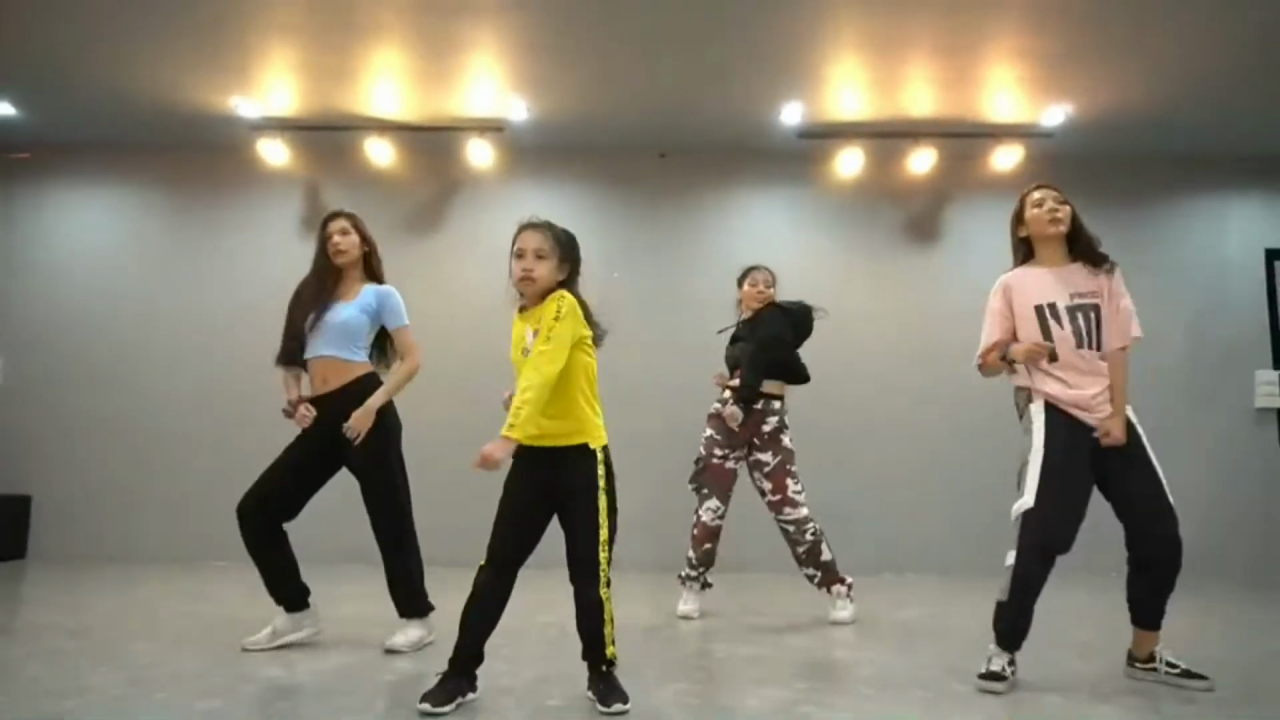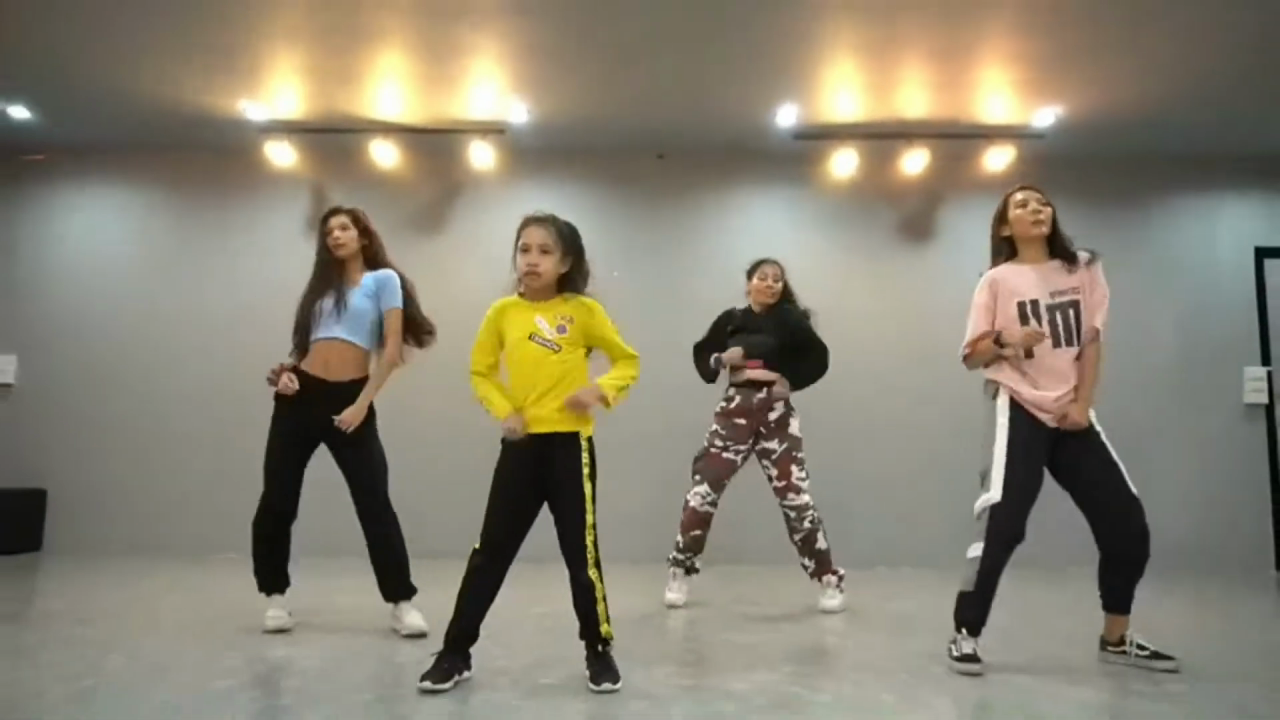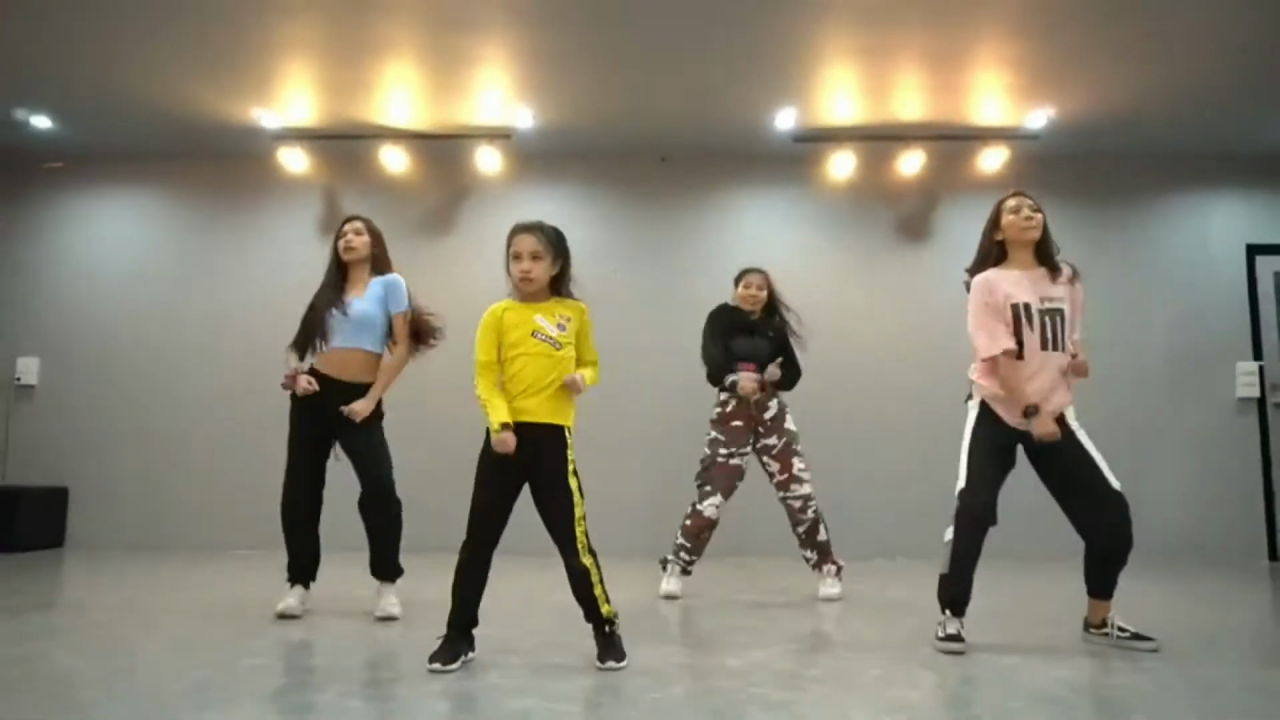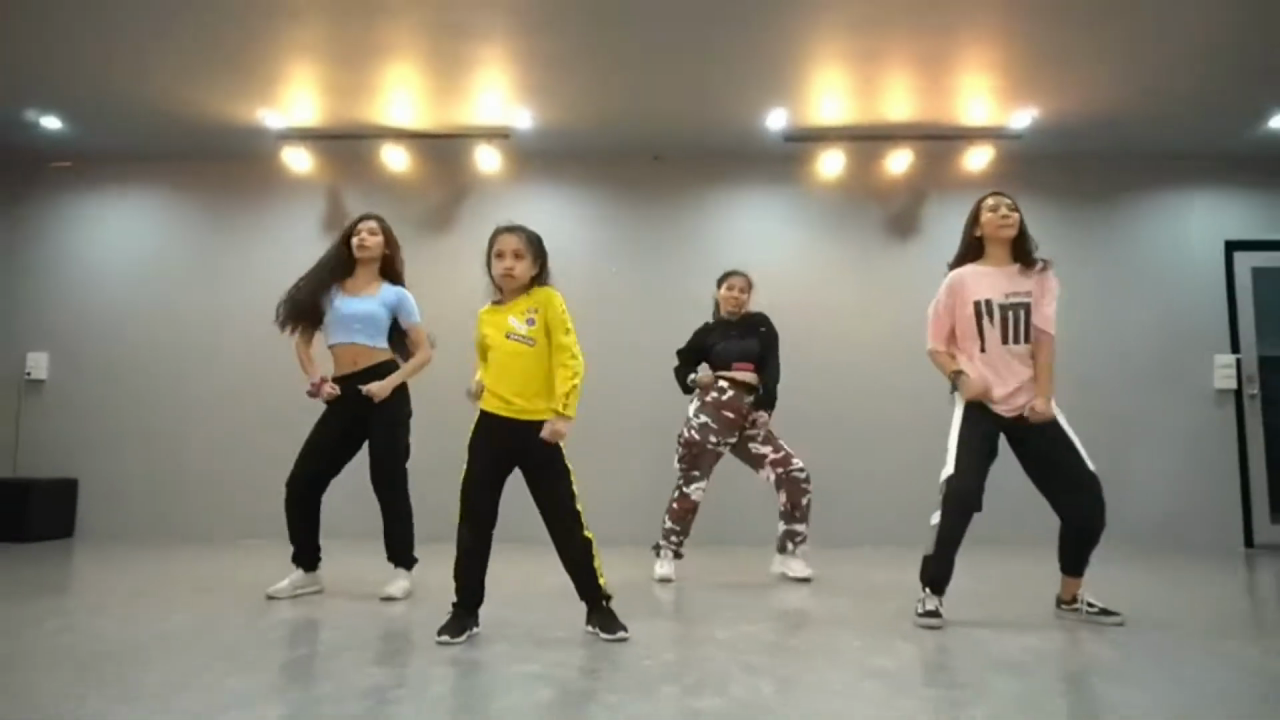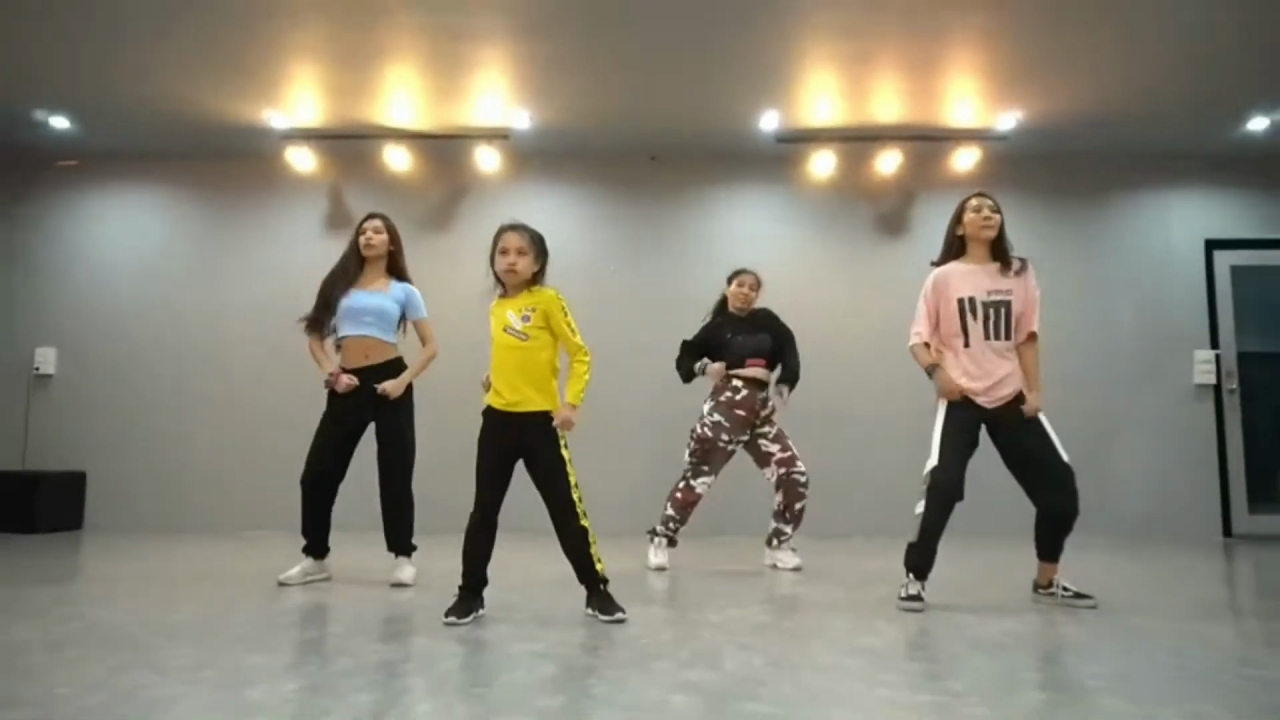
dt=0.2s
person 1, frame 1
left shoulder: (1104, 274)
right shoulder: (1012, 285)
left elbow: (1119, 348)
right elbow: (987, 360)
left wrist: (1117, 416)
right wrist: (1015, 355)
left hip: (1111, 414)
right hip: (1053, 411)
left knee: (1158, 531)
right knee: (1042, 529)
person 1, frame 2
left shoulder: (1084, 269)
right shoulder: (996, 281)
left elbow: (1092, 341)
right elbow: (971, 355)
left wrist: (1084, 403)
right wrist: (1004, 340)
left hip: (1072, 412)
right hip: (1017, 408)
left knee: (1126, 521)
right knee: (1003, 518)
person 1, frame 3
left shoulder: (1065, 280)
right shoulder: (986, 284)
left elbow: (1067, 346)
right elbow: (992, 357)
left wrist: (1076, 362)
right wrist: (1031, 413)
left hip: (1055, 413)
right hip: (995, 411)
left knee: (1110, 513)
right knee: (973, 508)
left ankle: (1099, 619)
right ankle: (951, 616)
person 1, frame 4
left shoulder: (1040, 275)
right shoulder: (959, 280)
left elbow: (1043, 336)
right elbow: (936, 344)
left wrist: (1043, 395)
right wrist: (961, 378)
left hip: (1028, 403)
right hip: (977, 404)
left knee: (1085, 496)
right knee: (959, 495)
left ankle: (1070, 596)
right ankle: (931, 593)
person 1, frame 5
left shoulder: (1019, 274)
right shoulder: (943, 278)
left elbow: (1027, 338)
right elbow: (919, 339)
left wrist: (1034, 390)
right wrist: (936, 372)
left hip: (1011, 395)
right hip: (960, 396)
left knee: (1059, 486)
right knee: (942, 485)
left ankle: (1047, 581)
right ankle: (915, 578)
person 2, frame 1
left shoulder: (563, 306)
right shoulder: (521, 319)
left elbow: (546, 371)
left wrist: (507, 436)
right wrist: (514, 430)
left hip: (581, 455)
right hip: (532, 457)
left knee: (590, 572)
right knee: (497, 566)
person 2, frame 2
left shoulder: (585, 311)
right shoulder: (503, 312)
left elbow: (628, 361)
right elbow: (480, 373)
left wrist: (602, 390)
right wrist: (505, 410)
left hip: (569, 443)
right hip: (520, 445)
left knee: (581, 553)
right knee: (491, 549)
person 2, frame 3
left shoulder: (576, 313)
right shoulder: (498, 315)
left elbow: (588, 363)
right elbow: (485, 377)
left wrist: (582, 377)
right wrist: (498, 425)
left hip: (553, 436)
right hip: (505, 437)
left knee: (573, 539)
right knee: (478, 538)
left ankle: (605, 629)
right ankle: (459, 634)
person 2, frame 4
left shoulder: (548, 301)
right shoulder: (486, 316)
left elbow: (570, 360)
left wrist: (561, 414)
right wrist: (478, 381)
left hip: (538, 429)
right hip: (491, 427)
left knee: (568, 521)
right knee: (474, 521)
left ankle: (598, 606)
right ankle: (465, 610)
person 2, frame 5
left shoulder: (547, 300)
right shoulder: (496, 307)
left elbow: (580, 354)
left wrist: (571, 403)
right wrist: (492, 376)
left hip: (540, 420)
right hip: (497, 419)
left knee: (567, 509)
right knee: (483, 510)
left ankle: (596, 590)
right ankle: (471, 594)
person 3, frame 1
left shoulder: (381, 295)
right shoulder: (312, 295)
left elbow: (411, 360)
right elbow: (291, 360)
left wrist: (373, 406)
right wrist: (295, 402)
left hip: (363, 413)
right hip: (322, 418)
left knee: (390, 518)
right knee: (256, 510)
left ankle: (417, 618)
person 3, frame 2
left shoulder: (384, 279)
right shoulder: (322, 287)
left elbow: (392, 345)
left wrist: (362, 403)
right wrist: (284, 372)
left hip: (350, 403)
right hip: (301, 399)
left knee: (374, 505)
right knee: (275, 502)
left ankle: (401, 602)
right ankle: (275, 595)
person 3, frame 3
left shoulder: (389, 284)
right shoulder: (329, 293)
left elbow: (401, 347)
right elbow: (304, 347)
left wrist: (372, 399)
right wrist: (297, 374)
left hip: (359, 403)
right hip: (316, 397)
left knee: (380, 492)
right knee: (301, 494)
left ankle: (386, 584)
right ankle: (298, 585)
person 3, frame 4
left shoulder: (396, 295)
right shoulder: (326, 288)
left elbow: (423, 352)
right elbow: (301, 338)
left wrist: (390, 383)
right wrist: (316, 380)
left hip: (383, 389)
right hip: (343, 396)
left knee: (389, 481)
right knee: (302, 481)
left ankle: (401, 570)
right ankle: (306, 569)
person 3, frame 5
left shoulder: (405, 292)
right shoulder: (340, 285)
left elbow: (430, 346)
right elbow: (315, 336)
left wrist: (404, 381)
right wrist: (331, 372)
left hip: (389, 383)
right hip: (349, 387)
left knee: (395, 473)
right knee: (318, 473)
left ankle: (402, 557)
right ankle: (316, 558)
person 4, frame 1
left shoulder: (777, 318)
right shoulder: (741, 331)
left elbow: (764, 360)
left wrist: (742, 404)
right wrist: (731, 381)
left hip: (767, 419)
right hip: (726, 415)
left knee: (791, 508)
right knee: (710, 505)
right ankle: (692, 587)
person 4, frame 2
left shoulder: (789, 321)
right shoulder: (731, 320)
left elbow: (818, 359)
right elbow: (702, 354)
left wrist: (790, 382)
right wrist: (720, 359)
left hip: (775, 410)
right hip: (735, 409)
left knee: (795, 496)
right knee: (702, 492)
left ankle: (830, 580)
right ankle: (680, 573)
person 4, frame 3
left shoulder: (776, 330)
right shoulder: (721, 317)
left elbow: (791, 372)
right elbow: (713, 359)
left wrist: (779, 374)
right wrist: (735, 380)
left hip: (771, 413)
right hip: (730, 414)
left knee: (798, 492)
right knee: (710, 498)
left ankle: (828, 571)
right ankle: (675, 569)
person 4, frame 4
left shoulder: (760, 325)
right shoulder: (708, 332)
left elbow: (771, 367)
right elbow: (684, 365)
left wrist: (766, 406)
right wrist: (693, 379)
left hip: (750, 411)
right hip: (712, 405)
left knee: (795, 473)
right knee: (692, 482)
left ankle: (788, 554)
right ankle: (666, 553)
person 4, frame 5
left shoulder: (767, 320)
right shoulder: (716, 327)
left elbow: (788, 353)
right elbow: (685, 359)
left wrist: (785, 384)
right wrist: (704, 367)
left hip: (761, 406)
right hip: (727, 403)
left knee: (795, 475)
right knee: (698, 475)
left ankle: (778, 547)
right ankle: (661, 540)
